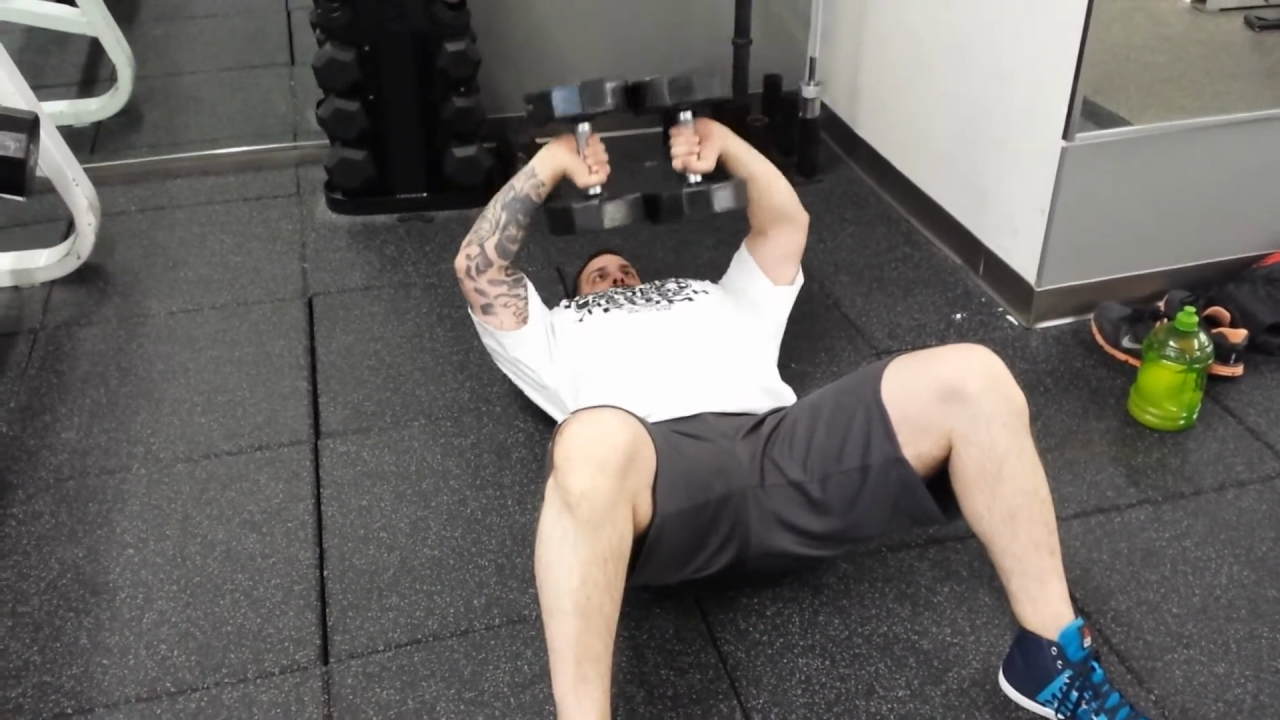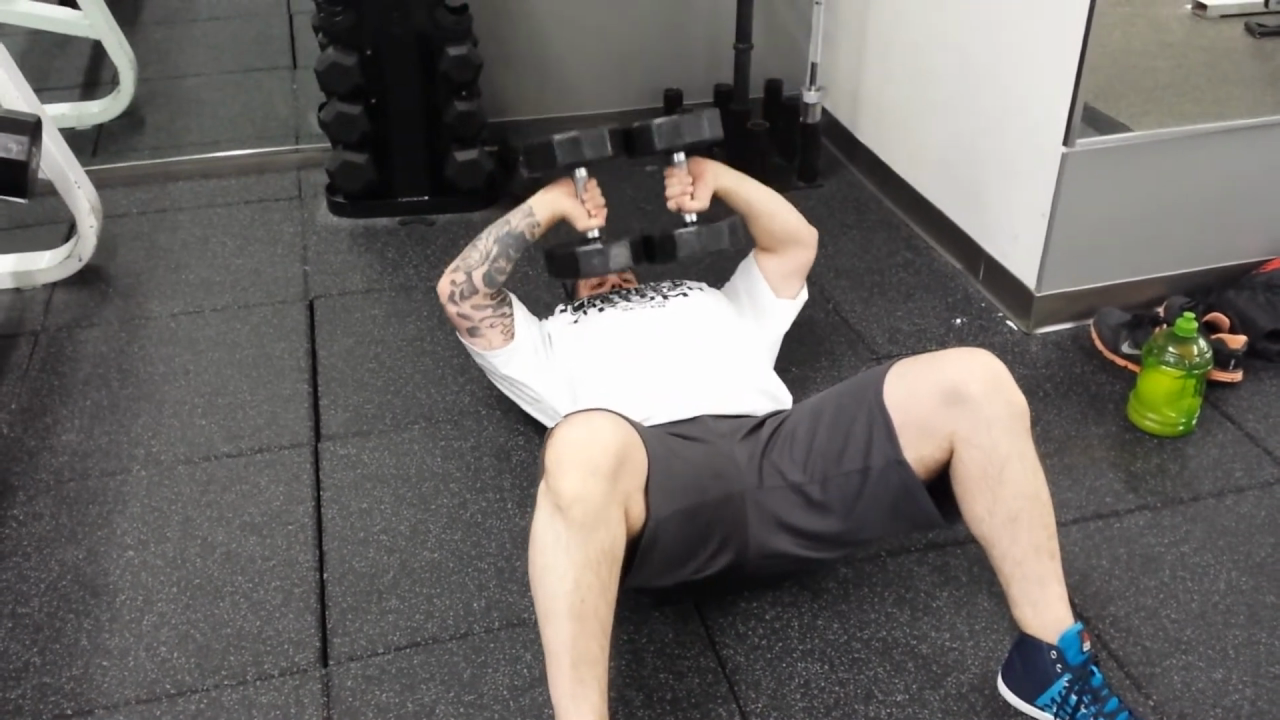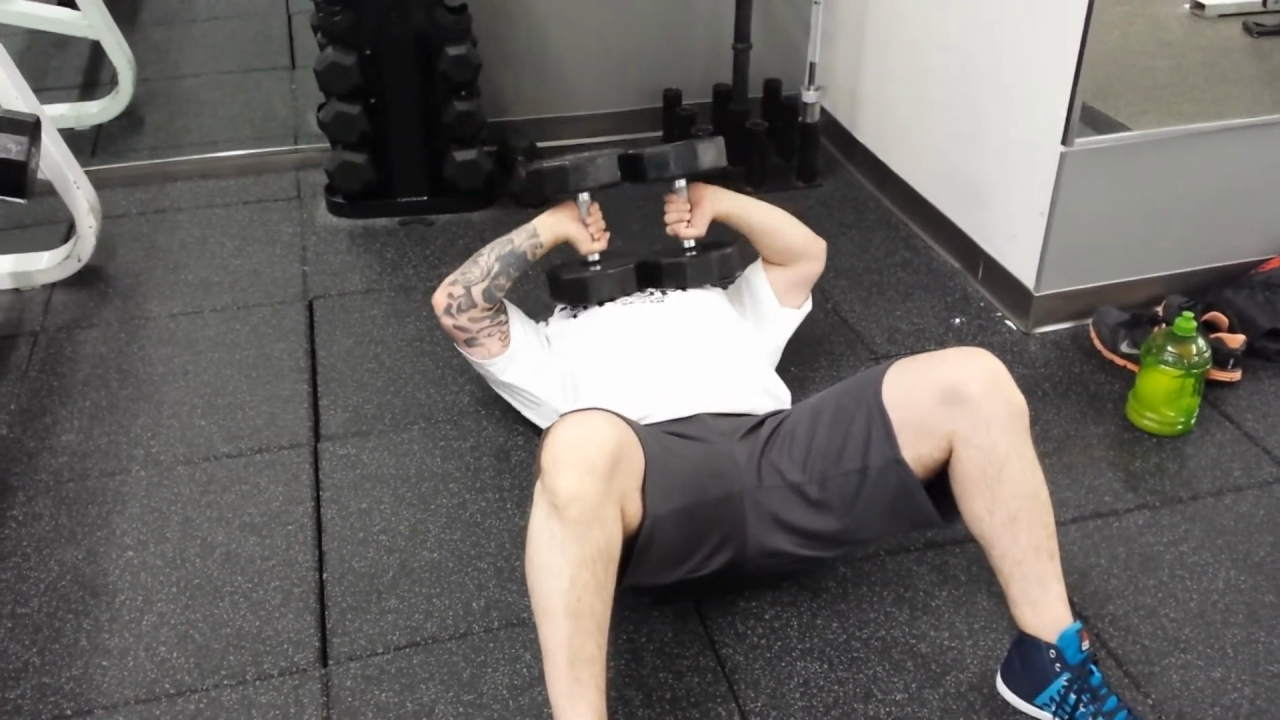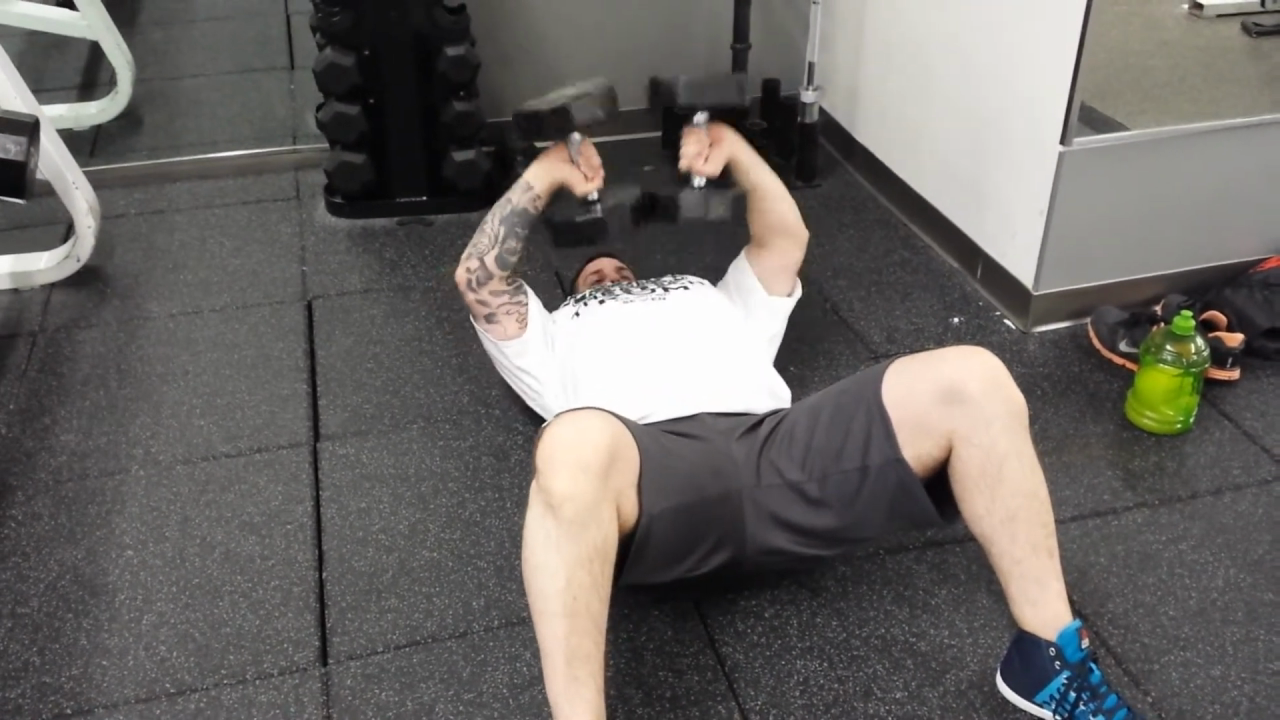
dt=0.4s
person 1, frame 1
left shoulder: (719, 298)
right shoulder: (561, 333)
left elbow: (786, 225)
right elbow: (478, 268)
left wrist: (723, 143)
right wrist: (548, 164)
left hip: (781, 451)
right hip: (658, 470)
left knee: (971, 379)
right knee: (593, 445)
left ankle: (1051, 653)
person 1, frame 2
left shoulder: (717, 306)
right shoulder: (556, 340)
left elbow: (796, 242)
right elbow: (461, 292)
left wrist: (718, 177)
right wrist: (547, 205)
left hip: (780, 453)
right hip: (658, 476)
left knee: (972, 384)
right knee: (584, 450)
left ankle: (1050, 656)
person 1, frame 3
left shoulder: (715, 305)
right shoulder: (557, 340)
left elbow: (804, 254)
right elbow: (457, 304)
left wrist: (719, 202)
right wrist: (549, 228)
left hip: (776, 451)
right hip: (652, 472)
left knee: (971, 382)
right knee: (582, 446)
left ankle: (1049, 654)
person 1, frame 4
left shoulder: (711, 298)
right shoulder: (557, 333)
left elbow: (784, 241)
right elbow: (479, 279)
left wrist: (735, 151)
right wrist: (546, 176)
left hip: (775, 451)
right hip: (651, 469)
left knee: (970, 380)
right knee: (577, 448)
left ankle: (1049, 651)
